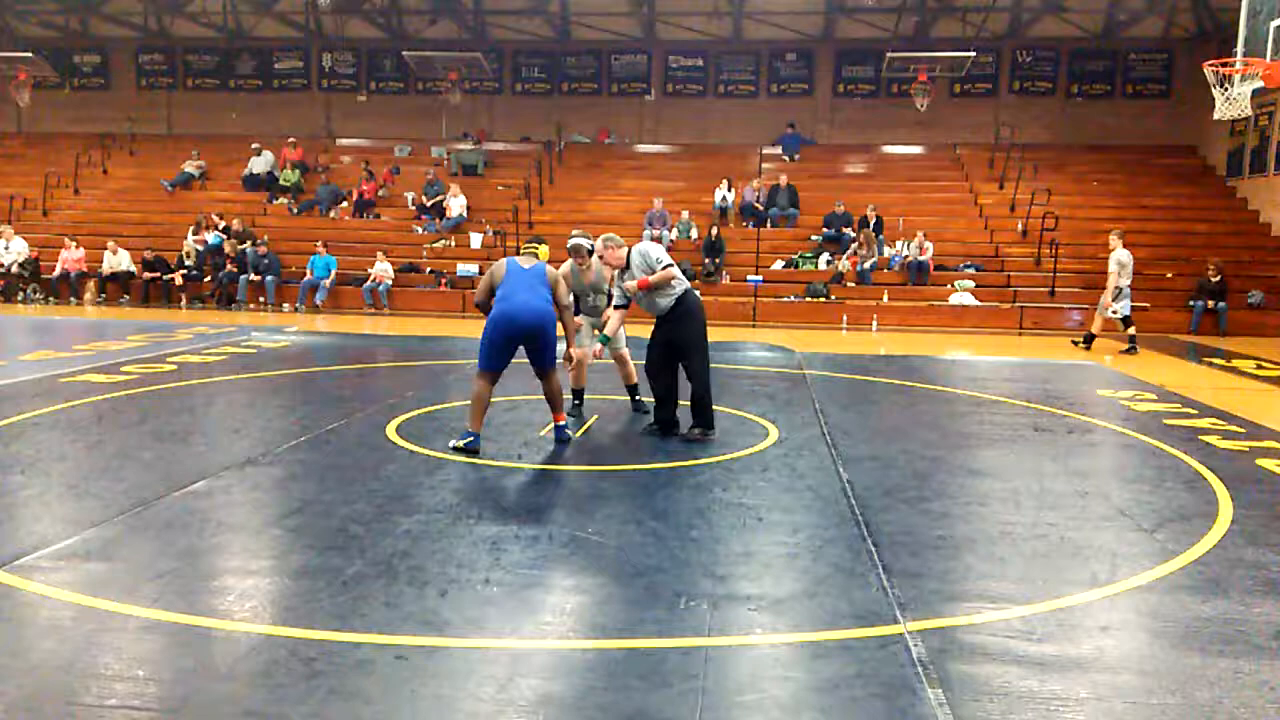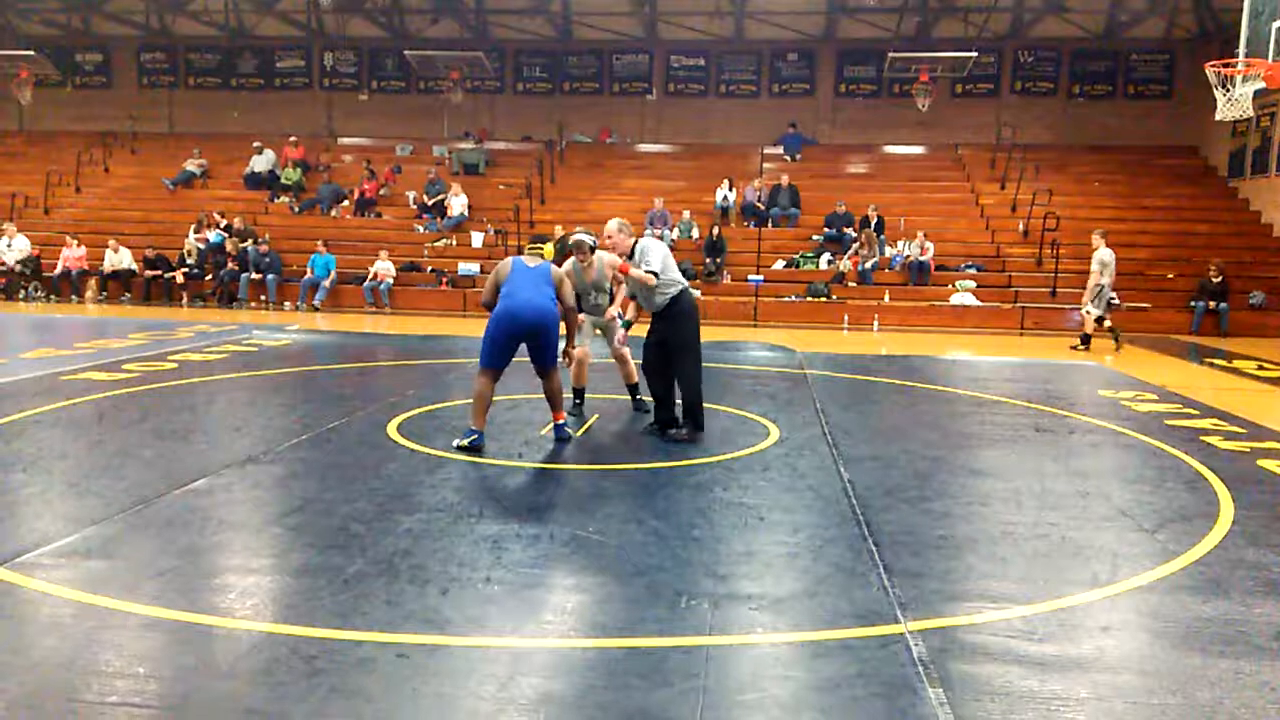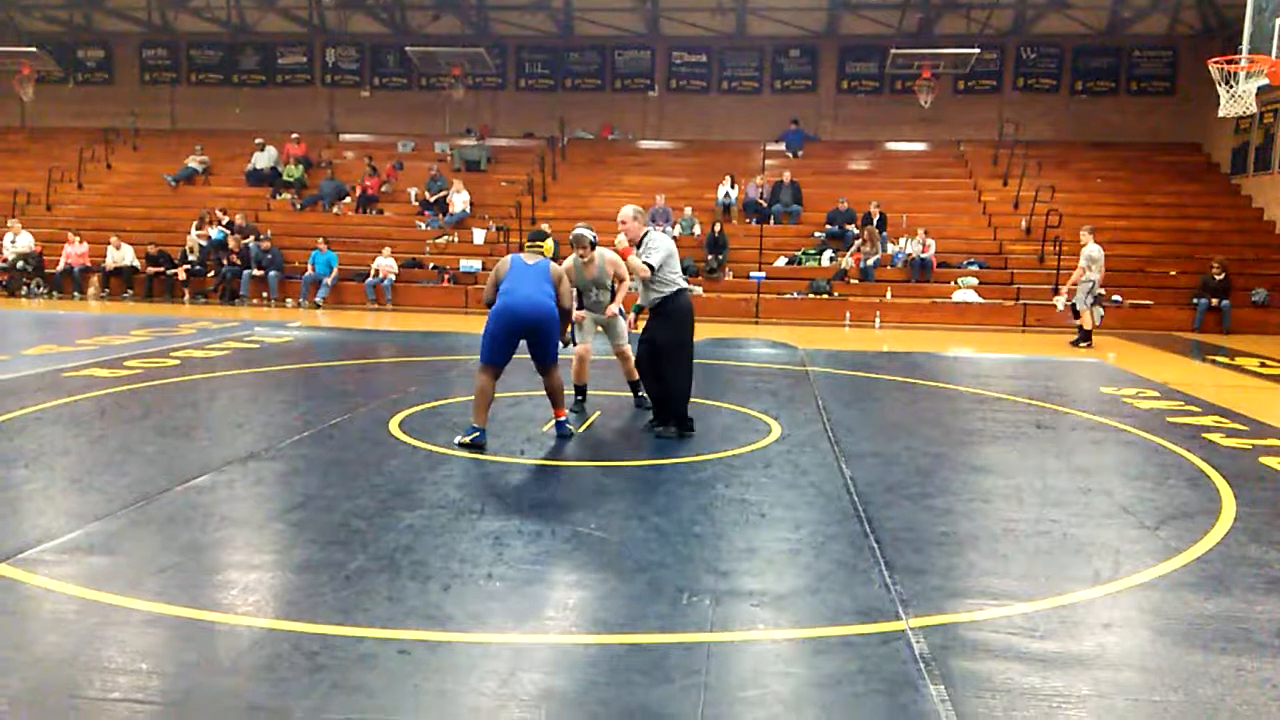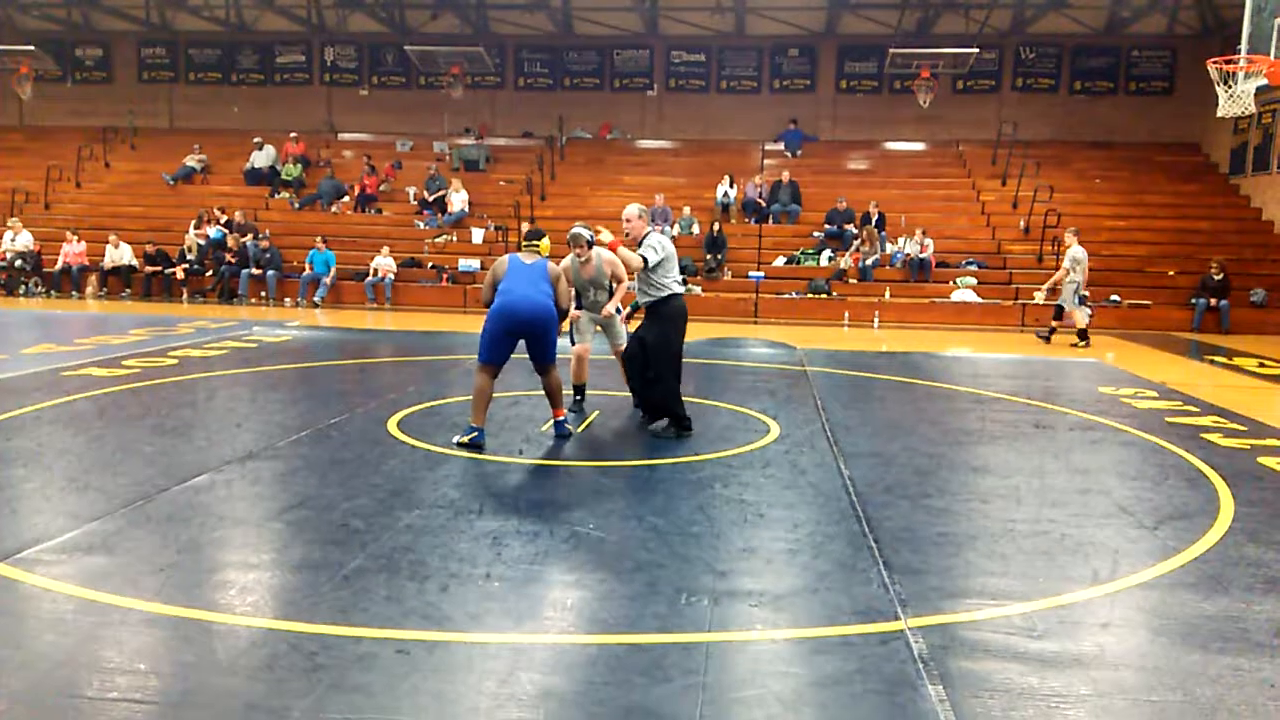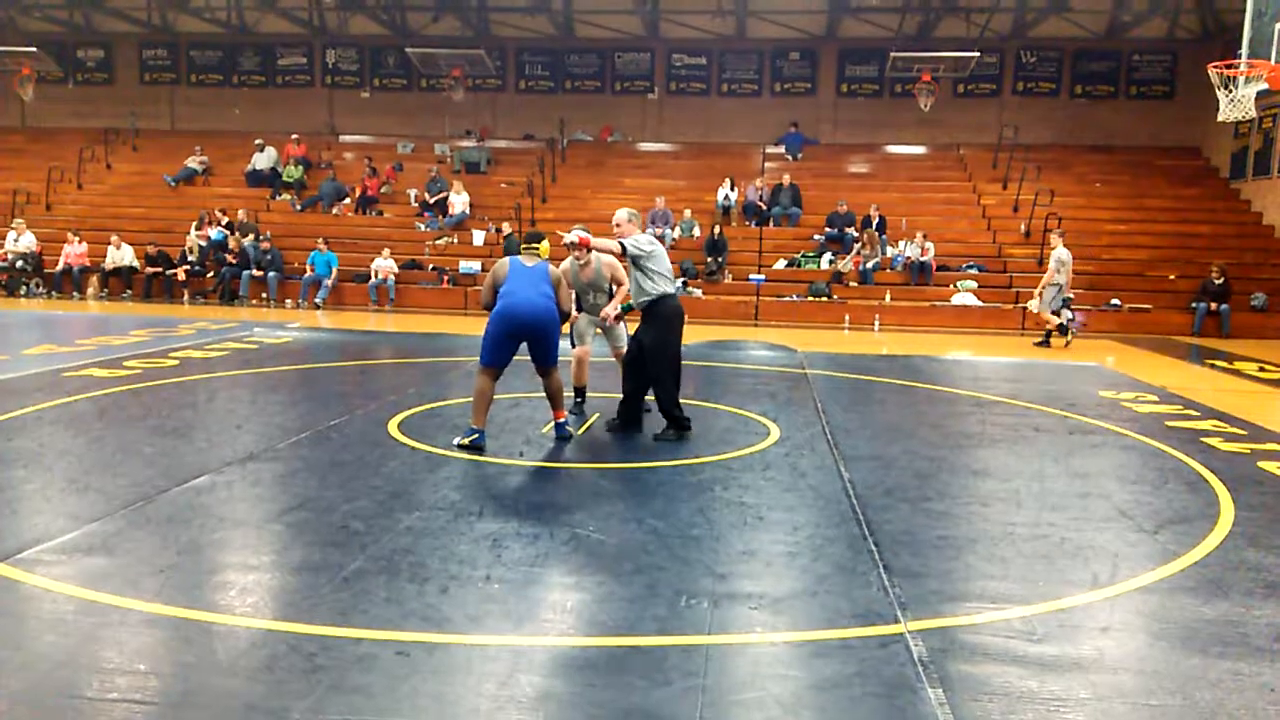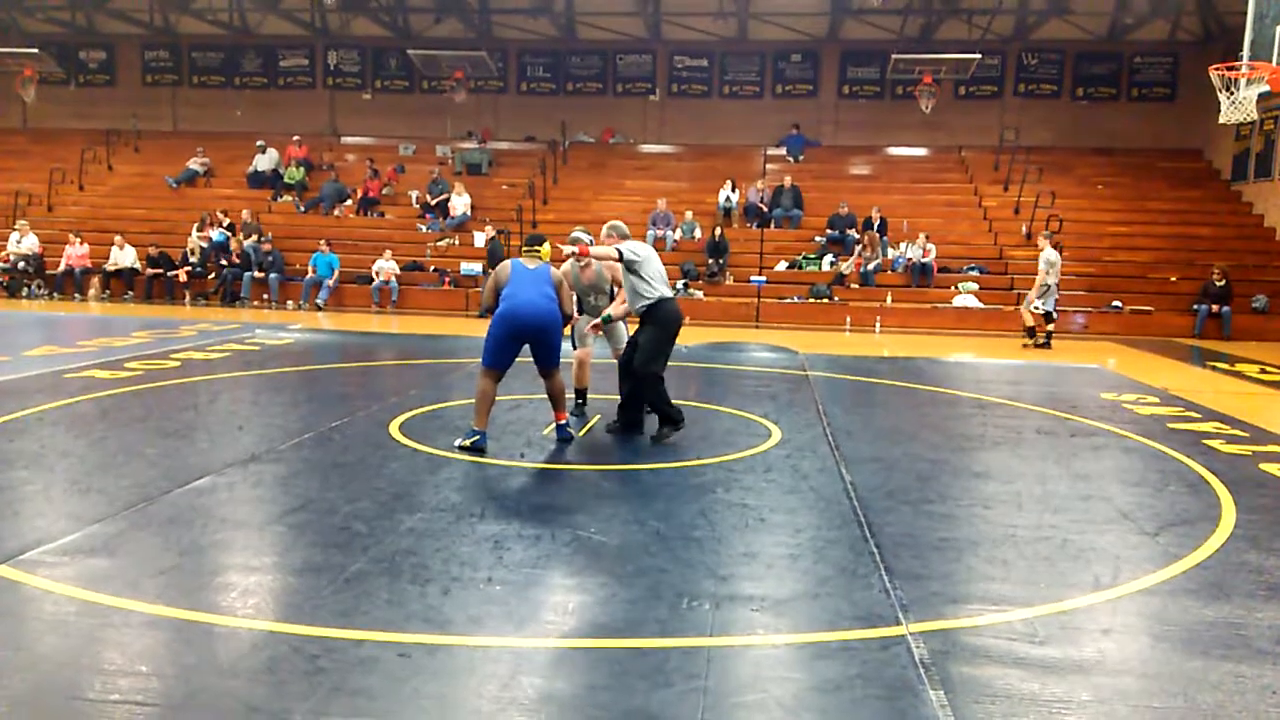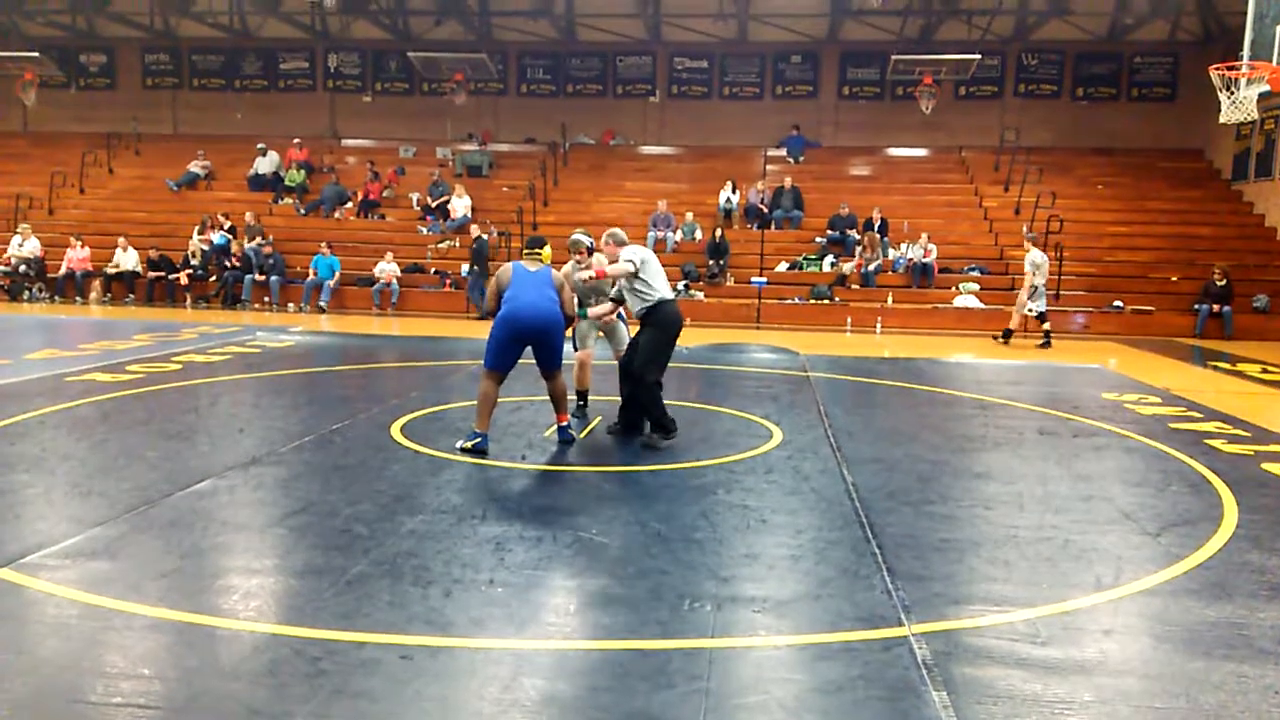
dt=0.2s
person 1, frame 1
left shoulder: (646, 250)
right shoulder: (621, 277)
left elbow: (671, 273)
right elbow: (618, 313)
left wrist: (641, 283)
right wrist: (602, 340)
left hip: (685, 310)
right hip: (664, 318)
left knee: (696, 369)
right knee: (657, 369)
left ankle: (704, 426)
right ankle: (665, 422)
person 1, frame 2
left shoulder: (649, 247)
right shoulder: (625, 264)
left elbow: (650, 280)
right elbow: (636, 300)
left wrist: (624, 269)
right wrist: (625, 325)
left hip: (680, 310)
right hip: (660, 316)
left knee: (685, 369)
right knee: (653, 367)
left ankle: (692, 425)
right ankle: (665, 421)
person 1, frame 3
left shoulder: (657, 241)
right shoulder: (638, 248)
left elbow: (644, 272)
left wrist: (625, 251)
right wrist: (636, 310)
left hip: (675, 309)
right hip: (658, 312)
left knee: (674, 368)
right knee: (645, 363)
left ankle: (682, 424)
right ankle: (663, 417)
person 1, frame 4
left shoulder: (655, 241)
right shoulder: (645, 245)
left elbow: (635, 265)
left wrist: (612, 244)
right wrist: (633, 307)
left hip: (668, 312)
right hip: (656, 313)
left knee: (663, 370)
right knee: (632, 358)
left ankle: (680, 424)
right ankle: (652, 410)
person 1, frame 5
left shoulder: (644, 241)
right shoulder: (636, 249)
left elbow: (614, 248)
left wrist: (582, 240)
right wrist: (624, 308)
left hip: (664, 313)
right hip: (653, 313)
left knee: (662, 371)
right knee: (633, 363)
left ankle: (678, 425)
right ankle: (628, 419)
person 1, frame 6
left shoulder: (637, 248)
right shoulder: (629, 262)
left elbow: (611, 254)
right elbow: (630, 303)
left wrist: (580, 250)
right wrist: (604, 320)
left hip: (662, 316)
right hip: (651, 317)
left knee: (645, 368)
right knee: (627, 365)
left ankle: (671, 419)
right ankle: (629, 420)
person 1, frame 7
left shoulder: (633, 252)
right shoulder: (622, 276)
left elbow: (627, 267)
right elbow: (610, 306)
left wrist: (596, 273)
right wrist: (580, 314)
left hip: (663, 318)
right hip: (652, 320)
left knee: (644, 372)
right knee: (628, 366)
left ankle: (663, 428)
right ankle: (630, 422)
person 2, frame 1
left shoulder: (500, 266)
right shoulder: (550, 272)
left elbow: (479, 301)
right elbow: (565, 306)
right wrist: (571, 346)
left hip: (505, 319)
right hip: (541, 320)
left knee: (485, 377)
right knee: (548, 374)
left ankle: (472, 437)
right ankle: (561, 428)
person 2, frame 2
left shoulder: (506, 264)
right shoulder: (555, 271)
left elbow: (486, 300)
right elbow: (570, 306)
right wrist: (569, 344)
left hip: (508, 316)
right hip: (544, 318)
left knee: (487, 375)
right knee: (548, 373)
left ankle: (475, 434)
right ankle: (560, 426)
person 2, frame 3
left shoulder: (506, 262)
right shoulder: (555, 269)
left elbow: (488, 300)
right elbow: (566, 306)
right wrist: (563, 332)
left hip: (507, 313)
right hip: (544, 314)
left knee: (488, 372)
right knee: (549, 370)
left ankle: (477, 432)
right ankle: (562, 423)
person 2, frame 4
left shoulder: (503, 262)
right shoulder: (552, 268)
left elbow: (486, 300)
right elbow: (564, 307)
right wrist: (556, 326)
left hip: (505, 312)
right hip: (542, 314)
left knee: (486, 372)
right knee: (547, 370)
left ankle: (475, 432)
right ankle: (560, 423)
person 2, frame 5
left shoulder: (503, 265)
right shoulder: (553, 271)
left elbow: (486, 302)
right elbow: (565, 309)
right wrist: (555, 327)
left hip: (508, 315)
right hip: (544, 317)
left knee: (487, 374)
right knee: (549, 372)
left ankle: (476, 434)
right ankle: (561, 425)
person 2, frame 6
left shoulder: (505, 267)
right shoulder: (554, 274)
left elbow: (487, 305)
right elbow: (567, 312)
right wrist: (556, 330)
left hip: (510, 318)
right hip: (547, 319)
left knee: (489, 376)
right knee: (551, 374)
left ankle: (477, 435)
right ankle: (562, 426)
person 2, frame 7
left shoulder: (506, 270)
right shoulder: (555, 276)
left elbow: (489, 308)
right elbow: (569, 314)
right wrist: (557, 331)
left hip: (512, 320)
right hip: (549, 321)
left knee: (491, 378)
right knee: (553, 375)
left ankle: (479, 437)
right ankle: (564, 428)
person 3, frame 1
right shoulder: (565, 271)
left wrist: (611, 308)
left hip: (607, 313)
right hip: (582, 316)
left knee: (622, 355)
right knee: (580, 357)
left ankle: (635, 398)
right ankle: (577, 402)
person 3, frame 2
left shoulder: (609, 261)
right shoulder: (567, 269)
left elbow: (622, 283)
left wrist: (615, 307)
left hip: (609, 313)
right hip: (584, 315)
left knee: (623, 354)
right knee: (580, 356)
left ankle: (636, 397)
right ankle: (578, 401)
person 3, frame 3
left shoulder: (610, 258)
right shoulder: (568, 265)
left elbow: (625, 280)
left wrist: (616, 304)
right wrist: (572, 311)
left hip: (611, 309)
right hip: (585, 312)
left knee: (624, 352)
right knee: (582, 353)
left ankle: (638, 394)
right ankle: (579, 398)
person 3, frame 4
left shoulder: (608, 258)
right shoulder: (566, 265)
left elbow: (623, 281)
left wrist: (612, 304)
right wrist: (569, 309)
left hip: (609, 309)
right hip: (583, 312)
left knee: (623, 351)
right knee: (580, 353)
right ankle: (578, 397)
person 3, frame 5
left shoulder: (608, 261)
right shoulder: (565, 268)
left elbow: (624, 284)
left wrist: (612, 307)
right wrist: (569, 311)
left hip: (609, 312)
right hip: (583, 315)
left knee: (623, 354)
right knee: (580, 355)
right ankle: (579, 399)
person 3, frame 6
left shoulder: (608, 264)
right shoulder: (566, 270)
left elbow: (624, 286)
right hip: (584, 316)
left knee: (623, 355)
right knee: (581, 357)
right ankle: (580, 401)
person 3, frame 7
left shoulder: (608, 265)
right shoulder: (567, 272)
left hip: (612, 315)
right hip: (585, 318)
left knee: (625, 357)
right knee: (582, 358)
right ankle: (581, 403)
